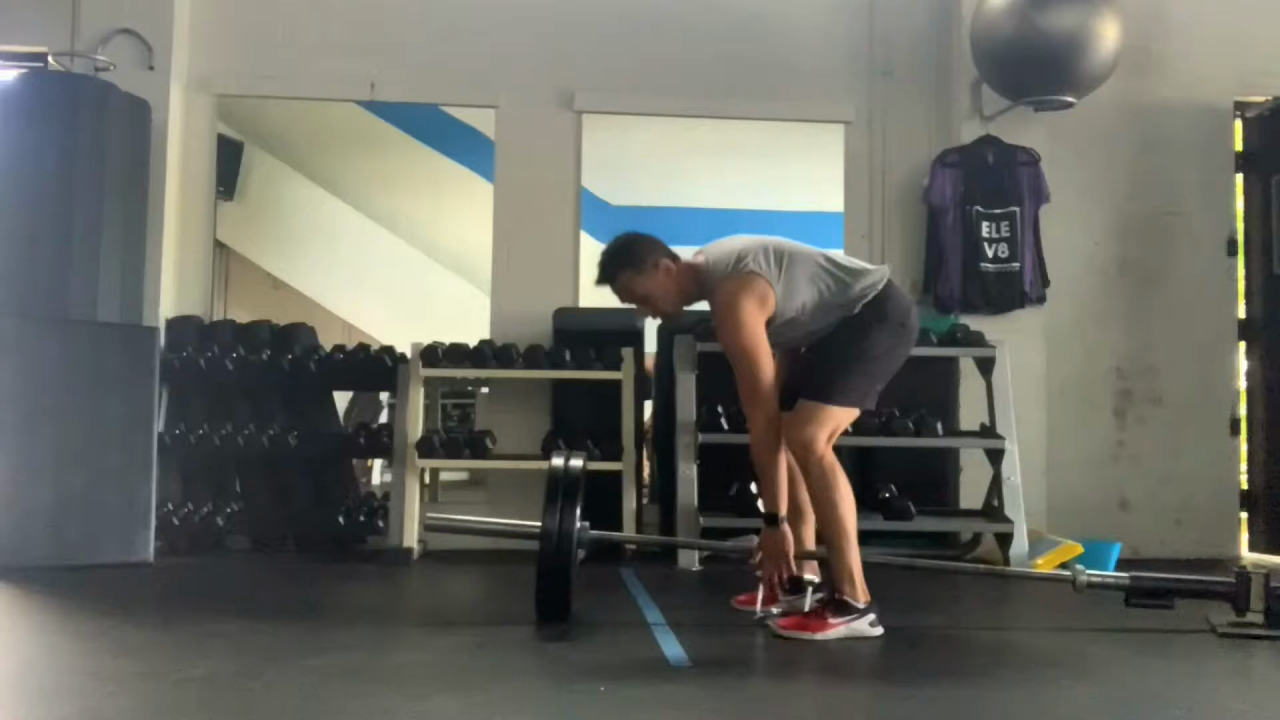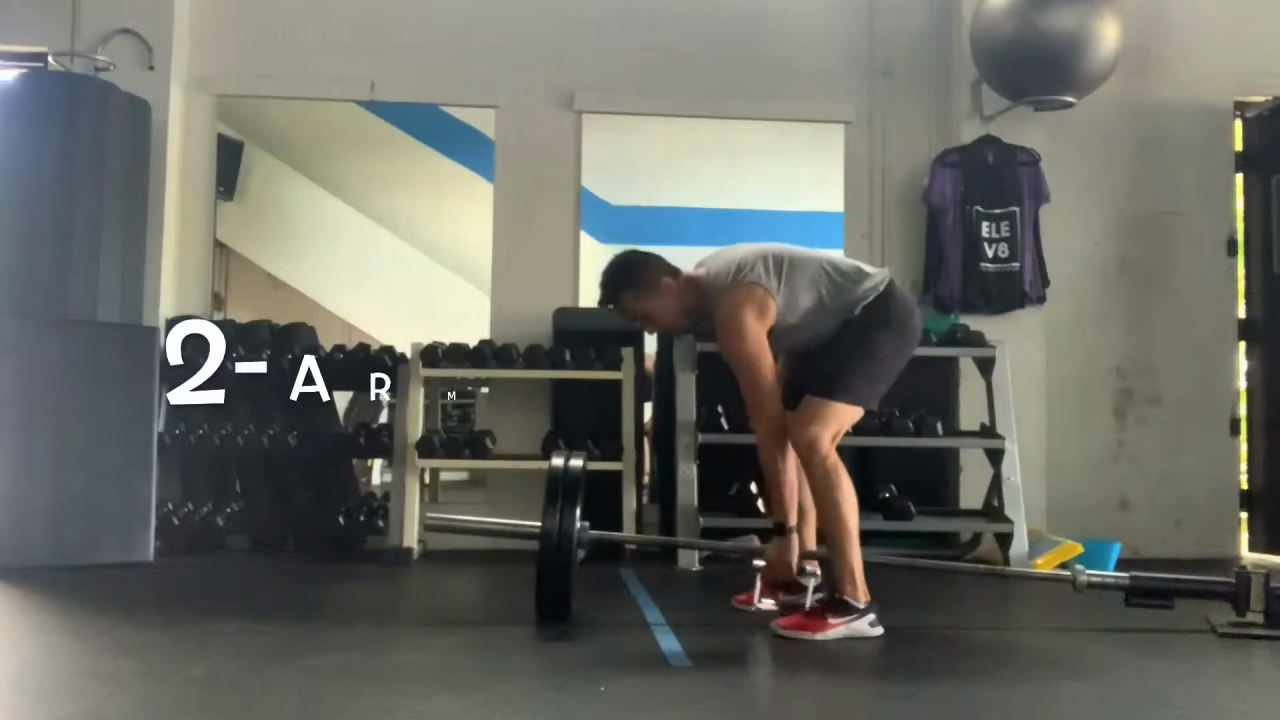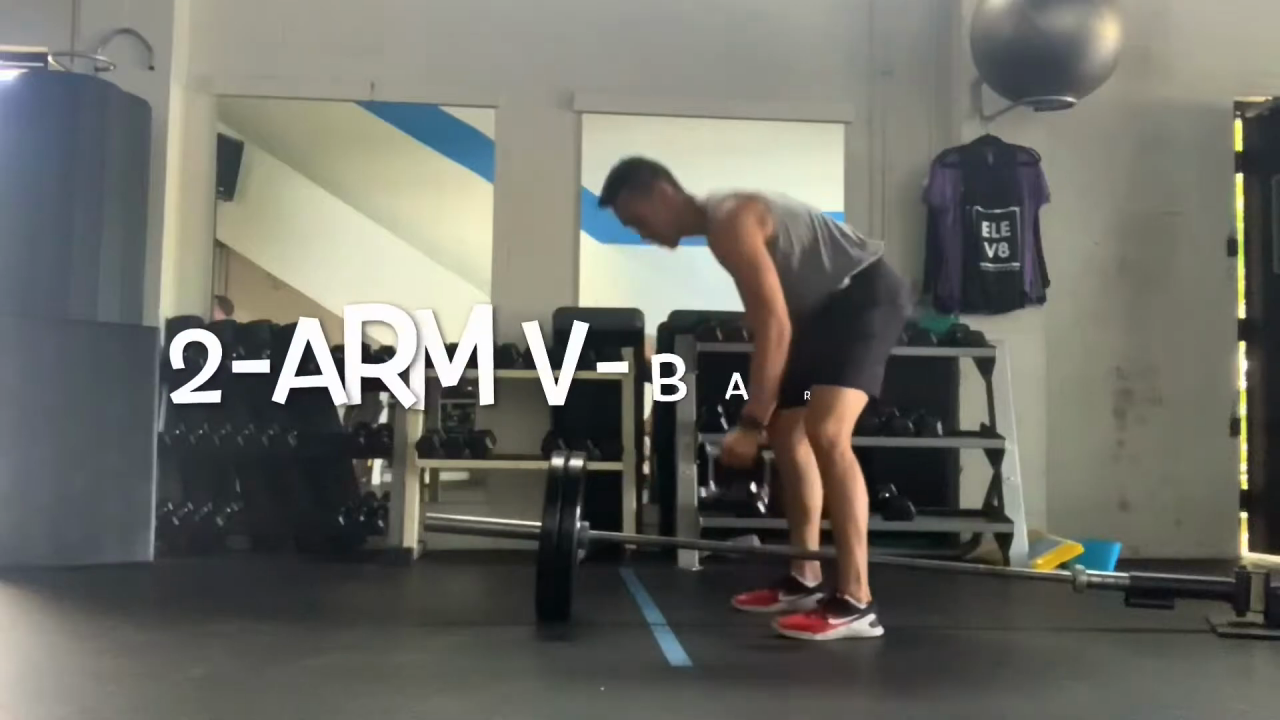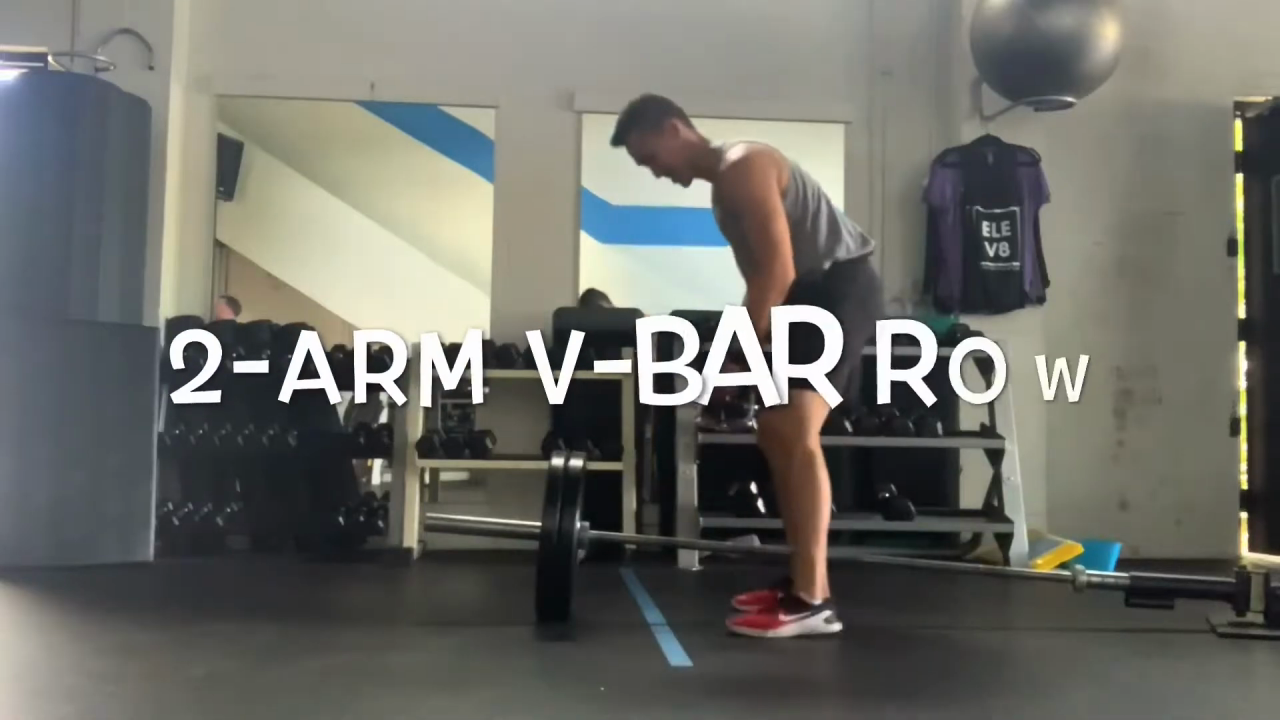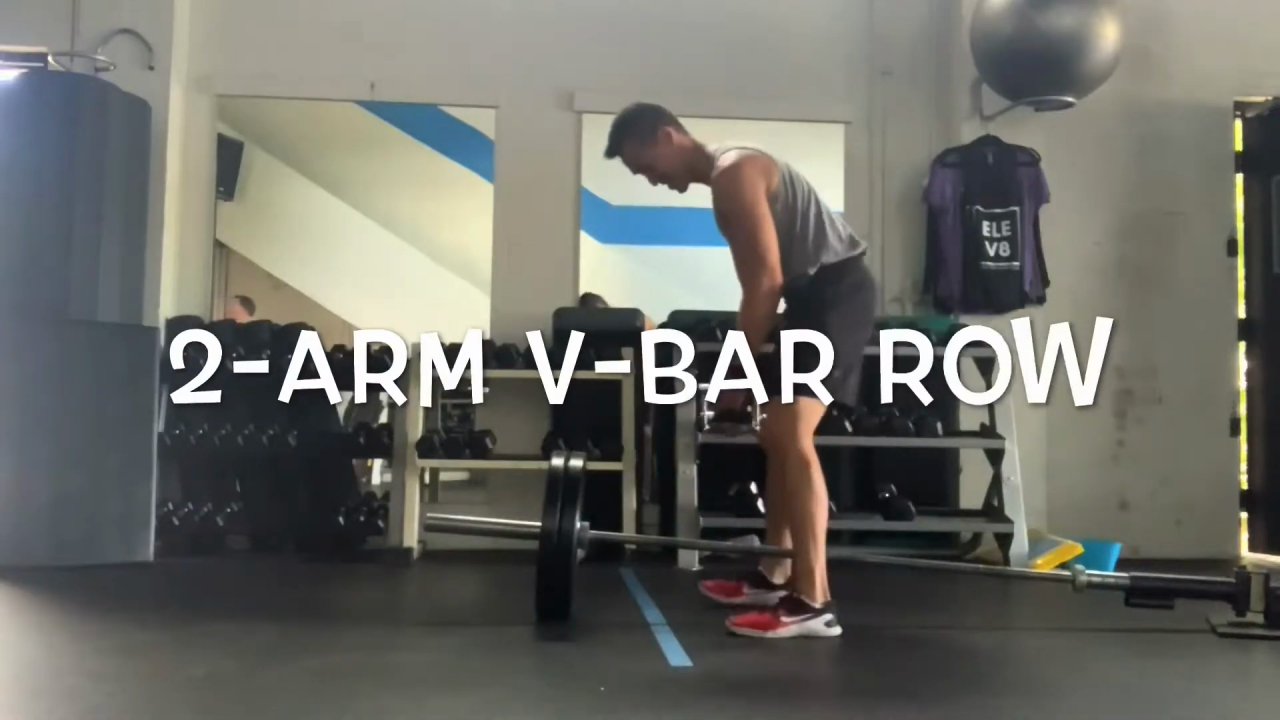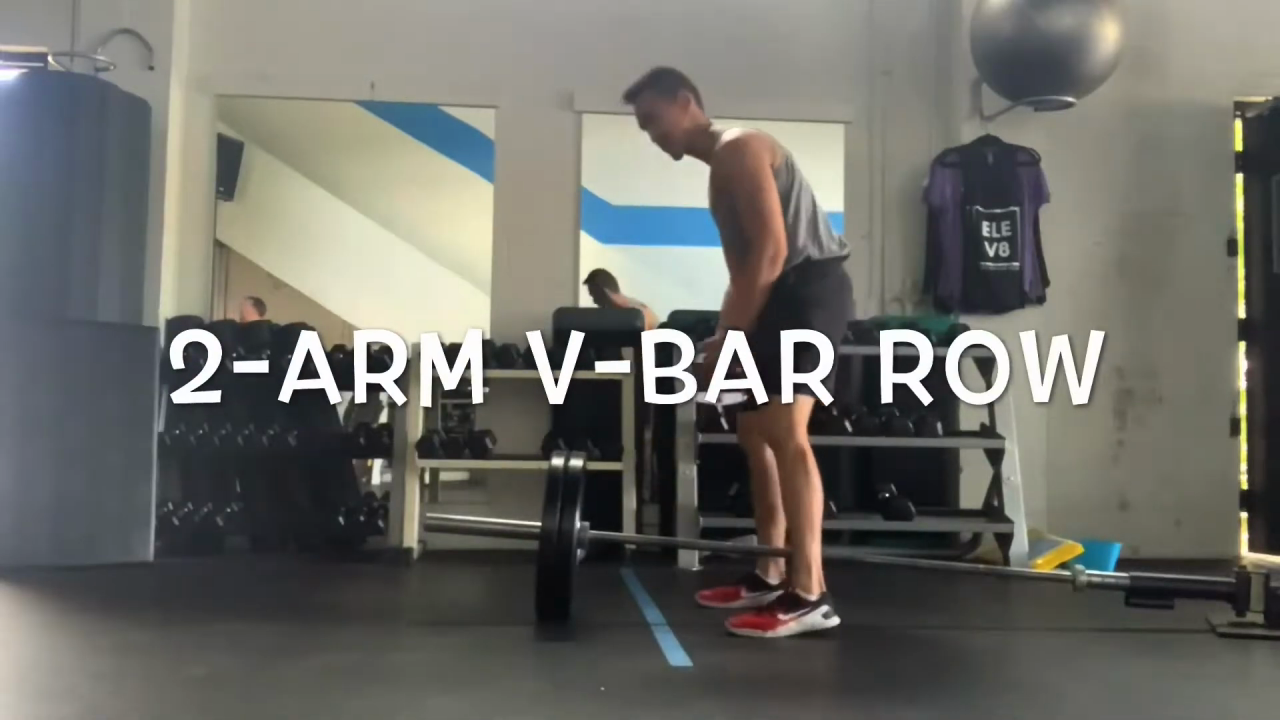
dt=0.3s
person 1, frame 1
left shoulder: (733, 298)
right shoulder: (705, 266)
left elbow: (761, 416)
left wrist: (774, 521)
left hip: (878, 315)
right hip: (842, 318)
left knee: (806, 438)
right knee: (789, 435)
left ankle: (853, 603)
right ankle: (802, 577)
person 1, frame 2
left shoulder: (734, 310)
right shoulder: (707, 279)
left elbow: (767, 426)
left wrist: (784, 531)
left hip: (881, 317)
right hip: (843, 321)
left knee: (809, 437)
right knee: (792, 433)
left ankle: (854, 602)
person 1, frame 3
left shoulder: (729, 222)
right shoulder: (715, 222)
left elbow: (774, 326)
right elbow: (772, 319)
left wrist: (752, 424)
left hip: (865, 294)
right hip: (827, 302)
left knee: (826, 433)
right knee: (787, 432)
left ankle: (855, 602)
right ankle: (804, 578)
person 1, frame 4
left shoulder: (743, 167)
right shoulder: (721, 188)
left elbow: (779, 269)
right elbow: (761, 276)
left hip: (842, 287)
right hip: (809, 293)
left knee: (795, 434)
right knee: (775, 432)
left ankle: (812, 600)
right ankle: (800, 578)
person 1, frame 5
left shoulder: (733, 173)
right shoulder: (722, 183)
left elbow: (767, 277)
right elbow: (758, 281)
left hip: (836, 292)
right hip: (813, 295)
left knee: (791, 437)
right knee: (776, 434)
left ankle: (812, 602)
right ankle: (774, 576)
person 1, frame 6
left shoulder: (739, 149)
right shoulder: (720, 170)
left elbow: (772, 251)
right elbow: (742, 267)
left wrist: (730, 336)
right wrist: (724, 336)
left hip: (811, 288)
right hip: (786, 295)
left knee: (785, 434)
right knee: (755, 433)
left ankle: (809, 594)
right ankle: (769, 576)
